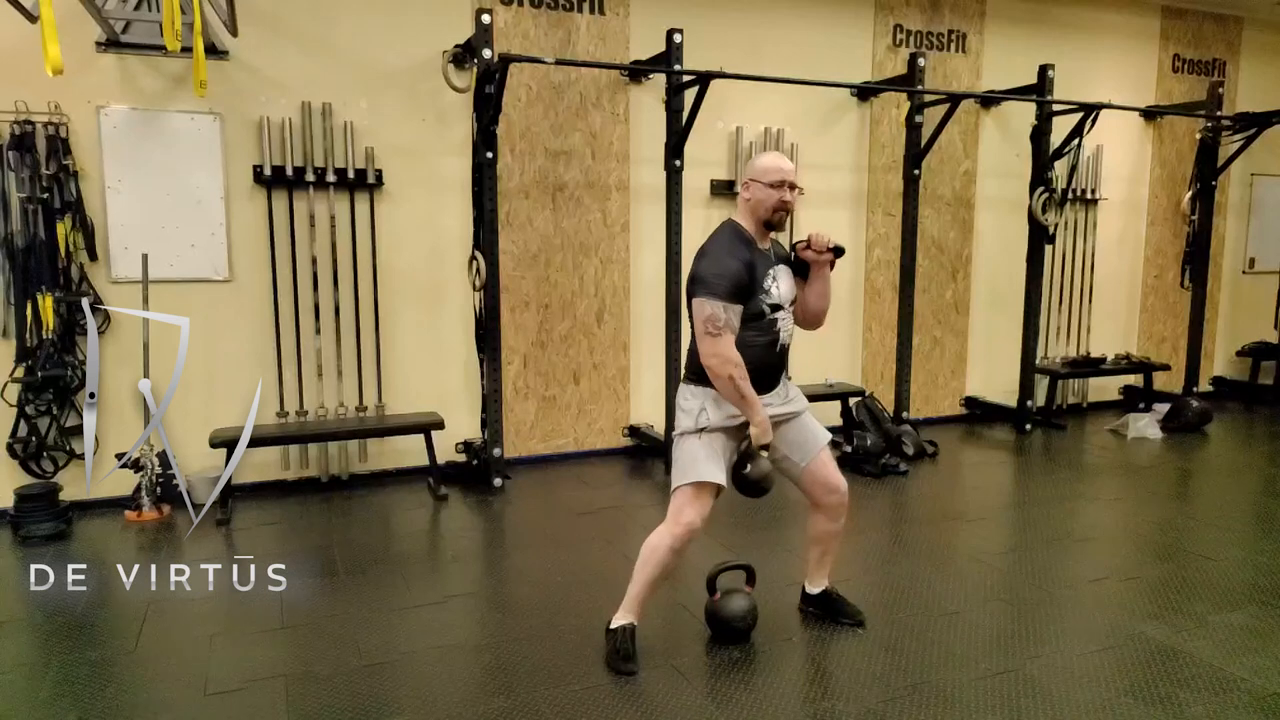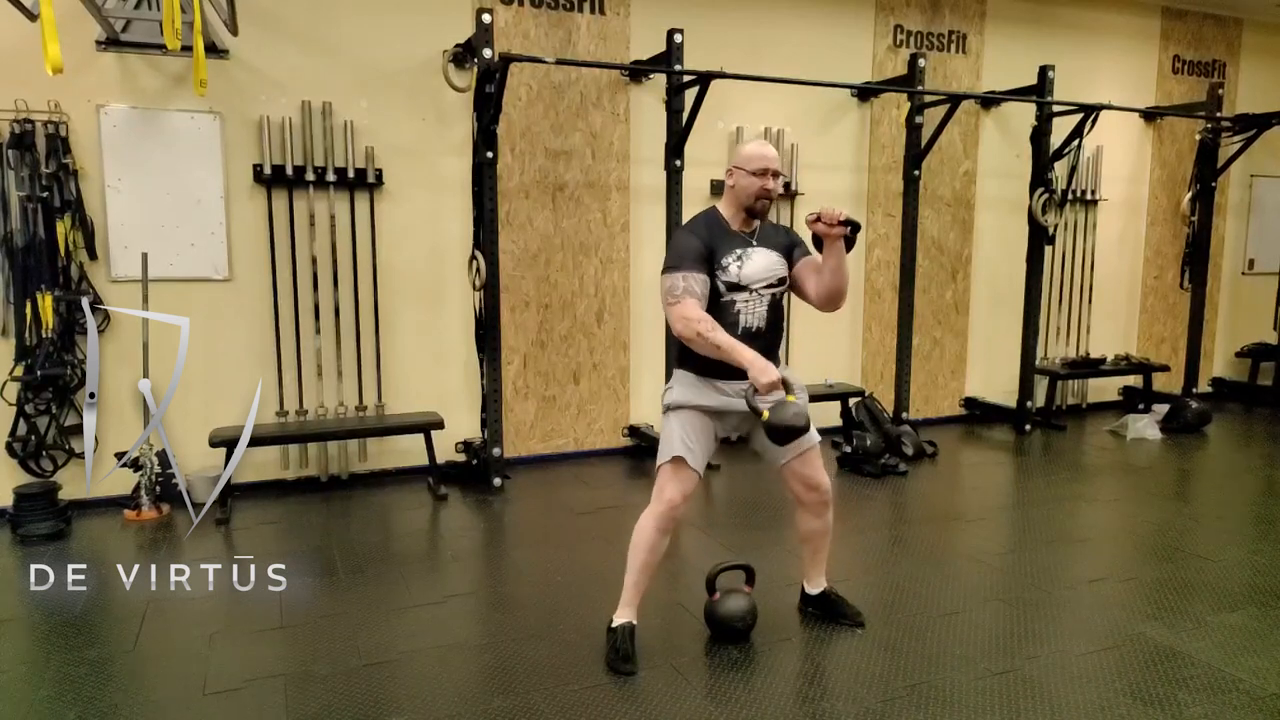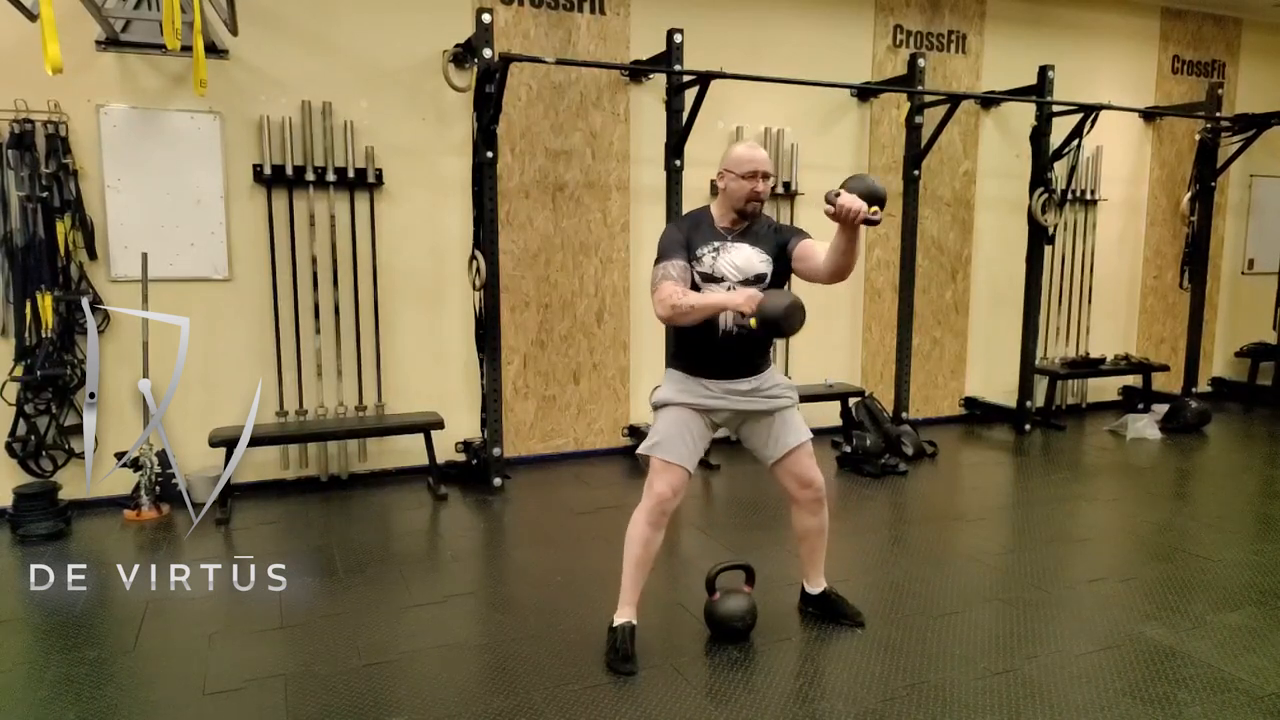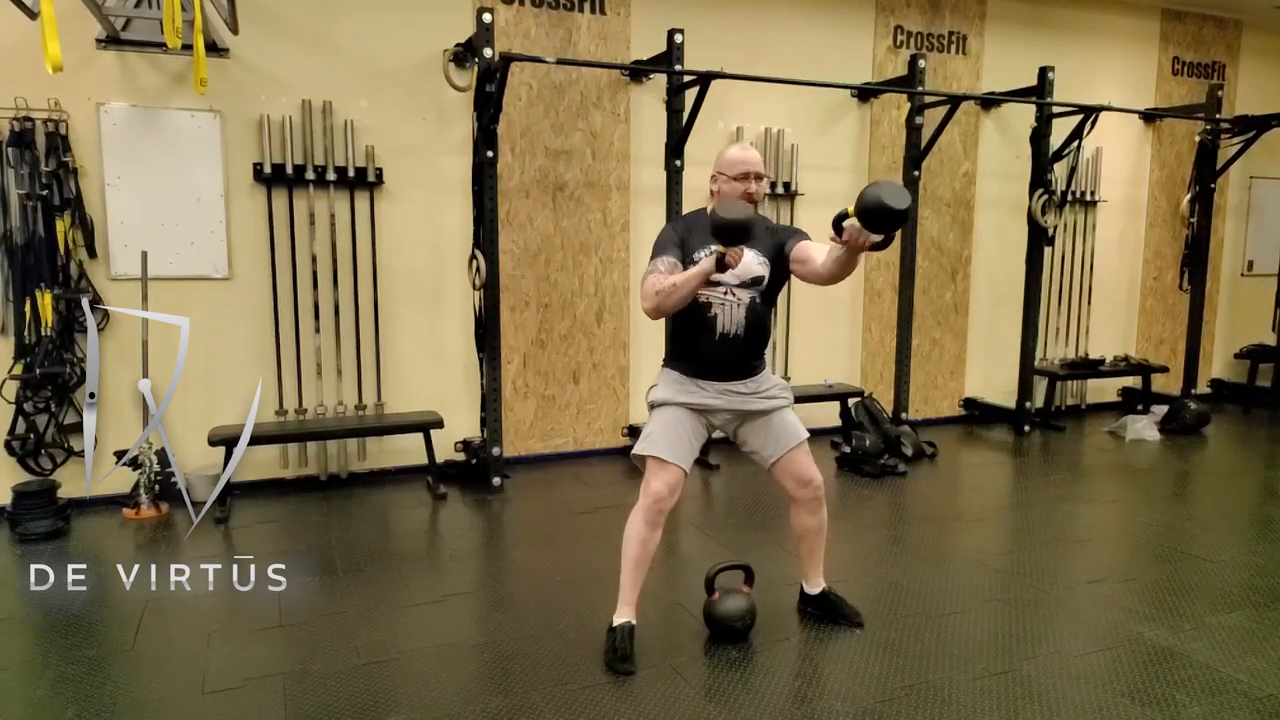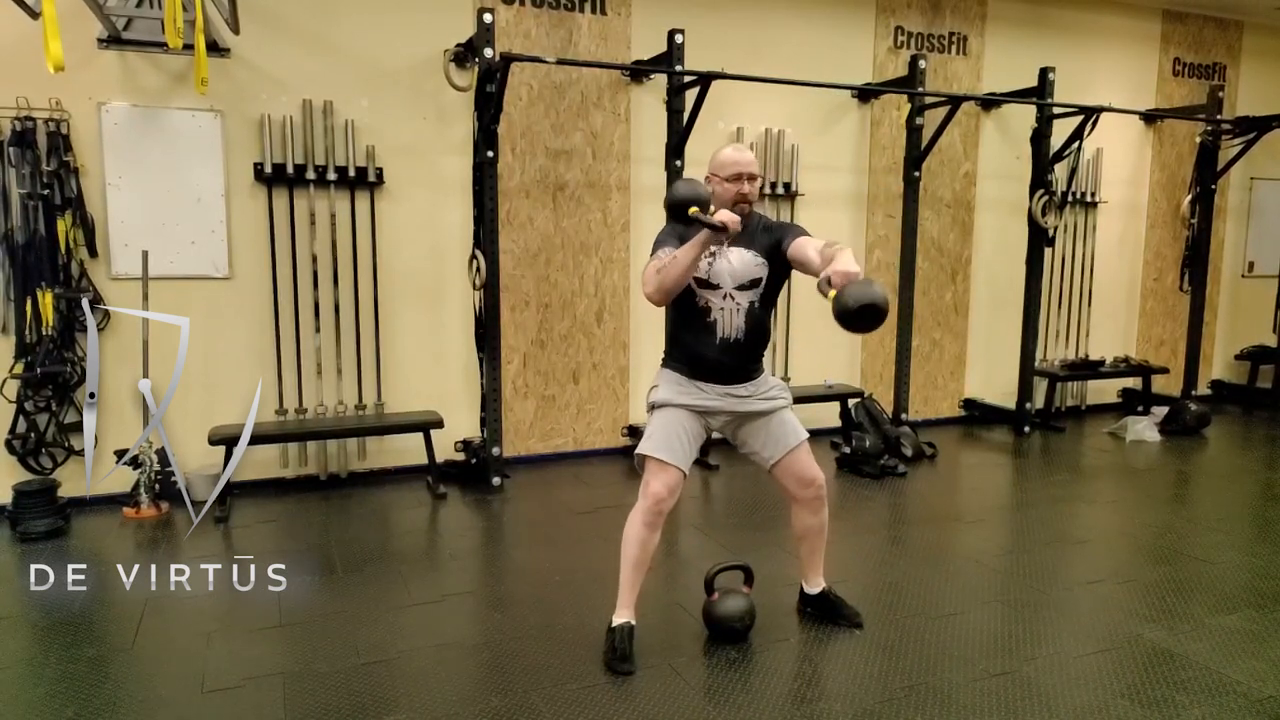
dt=1s
person 1, frame 1
left shoulder: (778, 252)
right shoulder: (723, 259)
left elbow: (809, 318)
right elbow: (716, 354)
left wrist: (820, 267)
right wrist: (753, 416)
left hip: (777, 395)
right hip: (715, 401)
left knee: (833, 493)
right knee: (685, 521)
left ankle: (816, 591)
right ankle: (623, 622)
person 1, frame 2
left shoulder: (783, 240)
right shoulder: (695, 238)
left elbow: (829, 299)
right elbow: (685, 321)
left wrist: (834, 243)
right wrist: (749, 360)
left hip: (769, 381)
right hip: (701, 387)
left knee: (816, 490)
right knee: (668, 501)
left ankle: (815, 591)
right ankle: (623, 620)
person 1, frame 3
left shoulder: (778, 237)
right shoulder: (684, 232)
left elbow: (832, 269)
right elbow: (667, 305)
left wrist: (849, 229)
right wrist: (729, 298)
left hip: (760, 384)
right hip: (691, 385)
left knee: (810, 488)
right knee: (660, 497)
left ankle: (815, 591)
right ankle: (623, 621)
person 1, frame 4
left shoulder: (776, 237)
right shoulder: (681, 233)
left elbow: (823, 268)
right elbow: (653, 302)
left wrist: (851, 247)
right wrist: (712, 264)
left hip: (754, 385)
right hip: (686, 385)
left knee: (809, 486)
right knee: (656, 496)
left ankle: (814, 591)
right ankle: (623, 622)
person 1, frame 5
left shoulder: (774, 235)
right shoulder: (680, 231)
left elbow: (815, 252)
right elbow: (656, 290)
left wrist: (840, 260)
right wrist: (706, 236)
left hip: (753, 387)
right hip: (685, 386)
left knee: (811, 486)
right knee: (656, 497)
left ankle: (814, 592)
right ankle: (622, 621)
